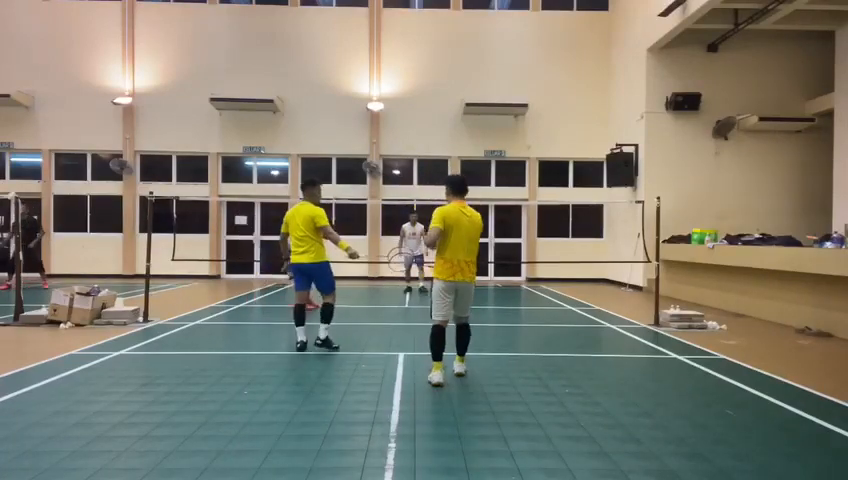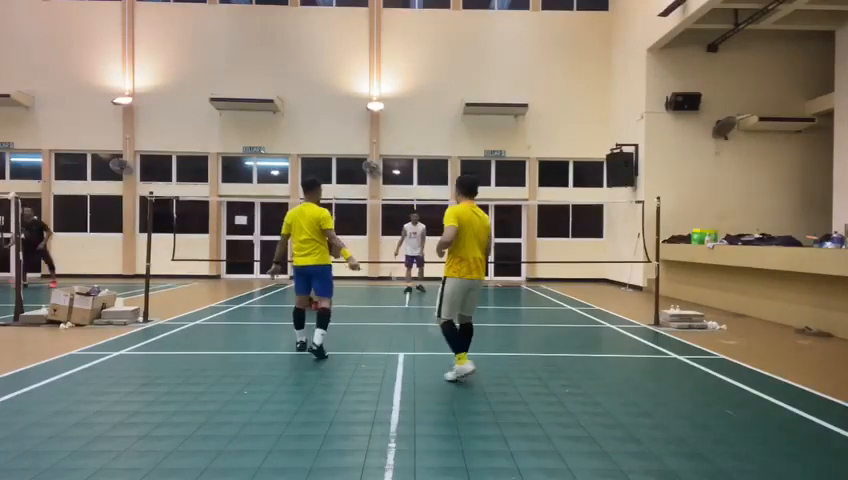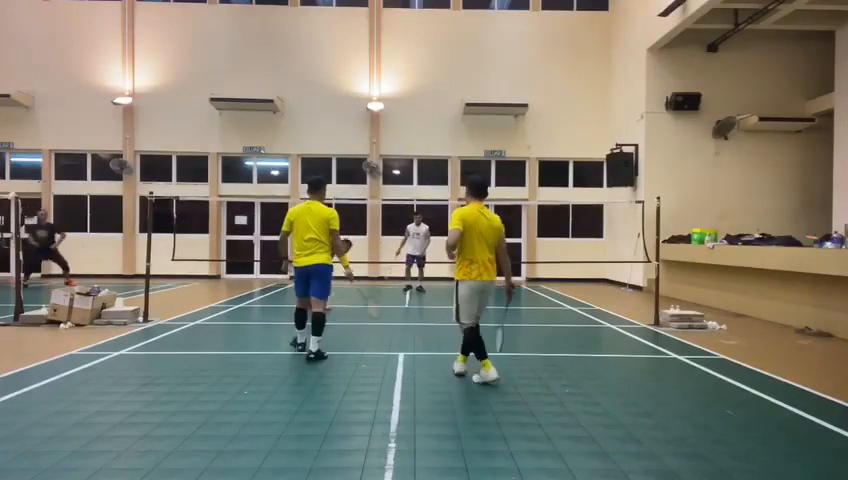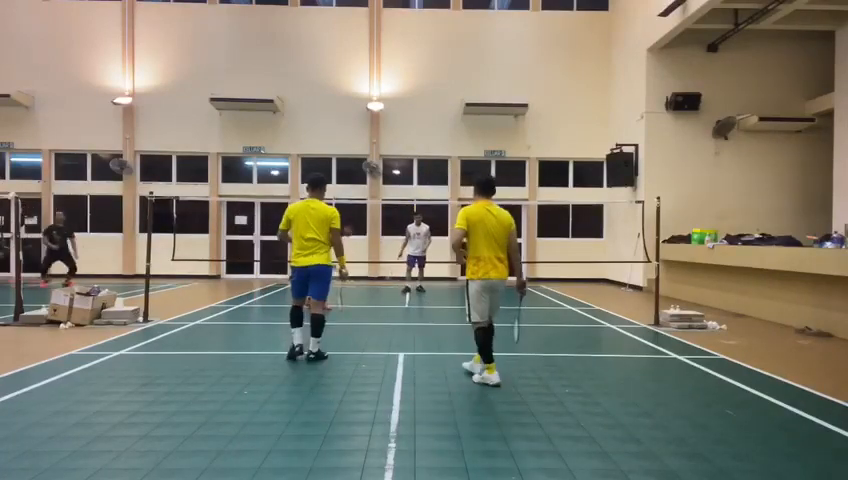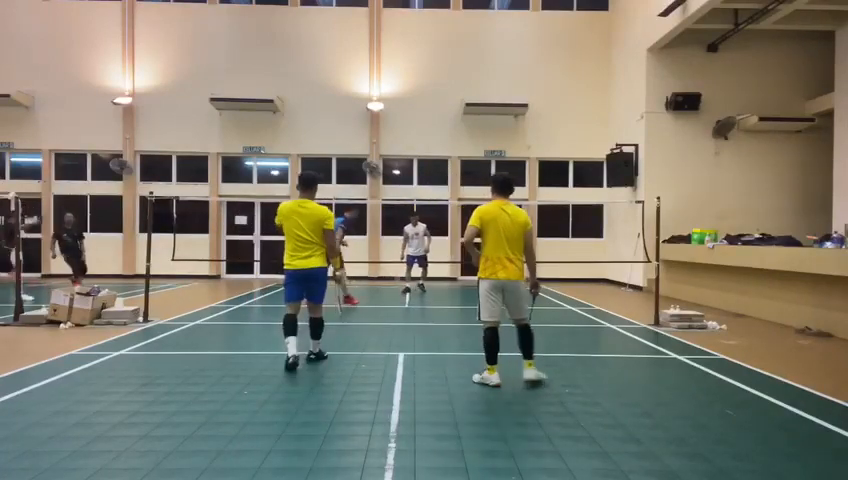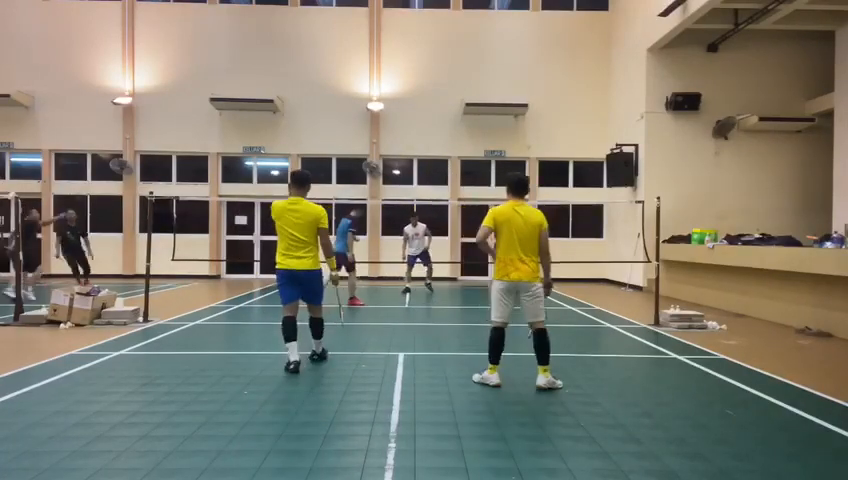
dt=0.2s
person 1, frame 1
left shoulder: (442, 212)
right shoulder: (477, 217)
left elbow: (431, 240)
left wrist: (426, 240)
left hip: (445, 276)
right hip: (467, 277)
left knee: (439, 323)
right knee: (462, 321)
left ankle: (437, 371)
right ankle: (460, 363)
person 1, frame 2
left shoulder: (454, 211)
right shoulder: (484, 217)
left elbow: (448, 239)
left wrist: (439, 247)
left hip: (456, 274)
right hip: (477, 276)
left knee: (445, 319)
right knee: (466, 320)
left ankle: (463, 361)
right ankle: (463, 362)
person 1, frame 3
left shoulder: (461, 213)
right shoulder: (495, 218)
left elbow: (452, 242)
right elbow: (503, 253)
left wrist: (450, 252)
right wrist: (509, 280)
left hip: (468, 277)
right hip: (488, 277)
left knee: (466, 325)
right knee: (473, 321)
left ankle: (487, 368)
right ankle: (461, 362)
person 1, frame 4
left shoulder: (467, 212)
right shoulder: (505, 216)
left elbow: (455, 242)
right elbow: (514, 250)
left wrist: (460, 255)
right wrist: (519, 277)
left hip: (478, 276)
right hip: (500, 276)
left knee: (480, 324)
right knee: (487, 321)
left ankle: (490, 372)
right ankle: (479, 362)
person 1, frame 5
left shoulder: (482, 211)
right shoulder: (522, 215)
left elbow: (467, 239)
right elbow: (529, 251)
left wrist: (475, 255)
right wrist: (533, 278)
left hip: (490, 276)
right hip: (515, 277)
left knee: (490, 324)
right knee: (522, 323)
left ankle: (491, 373)
right ankle: (530, 369)
person 1, frame 6
left shoulder: (496, 212)
right shoulder: (538, 216)
left elbow: (480, 239)
right elbow: (544, 251)
left wrist: (492, 253)
right wrist: (547, 277)
left hip: (504, 278)
right hip: (530, 279)
left knee: (498, 325)
right knee: (538, 326)
left ankle: (492, 373)
right ankle: (544, 375)
person 2, frame 1
left shoulder: (290, 213)
right shoulder: (316, 212)
left elbow: (283, 239)
right elbow: (329, 233)
left wrist: (286, 259)
right wrist: (347, 248)
left hip: (297, 263)
right hip: (317, 262)
left knee: (300, 300)
right knee: (329, 297)
left ankle: (301, 339)
right ankle: (322, 337)
person 2, frame 2
left shoulder: (291, 214)
right shoulder: (322, 213)
left elbow: (282, 242)
right elbow: (333, 239)
left wrist: (277, 263)
right wrist: (349, 257)
left hip: (299, 265)
right hip: (320, 264)
left knee: (301, 303)
right knee: (325, 302)
left ankle: (300, 341)
right ankle: (317, 342)
person 2, frame 3
left shoulder: (294, 211)
right shoulder: (329, 213)
left elbow: (283, 238)
right elbow: (337, 242)
left wrist: (285, 259)
right wrist: (346, 265)
left hip: (300, 265)
right hip: (321, 264)
left knee: (301, 304)
right knee: (318, 306)
left ankle: (300, 341)
right ankle: (313, 349)
person 2, frame 4
left shoulder: (292, 209)
right shoulder: (331, 212)
left elbow: (281, 236)
right elbow: (337, 241)
right wrist: (342, 265)
left hip: (299, 265)
right hip: (321, 264)
left knee: (297, 304)
right knee: (317, 307)
left ankle: (297, 344)
right ankle: (314, 350)
person 2, frame 5
left shoulder: (284, 208)
right shoulder: (324, 212)
left elbow: (279, 225)
right elbow: (331, 243)
left hip: (293, 268)
right hip: (317, 267)
left knee: (291, 311)
right knee: (315, 310)
left ankle: (292, 353)
right ankle: (314, 351)
person 2, frame 6
left shoulder: (277, 207)
right shoulder: (318, 211)
right elbow: (325, 242)
left wrist: (290, 197)
right wrist: (333, 269)
left hip: (285, 268)
right hip: (310, 268)
left knee: (289, 313)
right knee: (315, 310)
left ankle: (293, 359)
right ankle: (317, 351)
